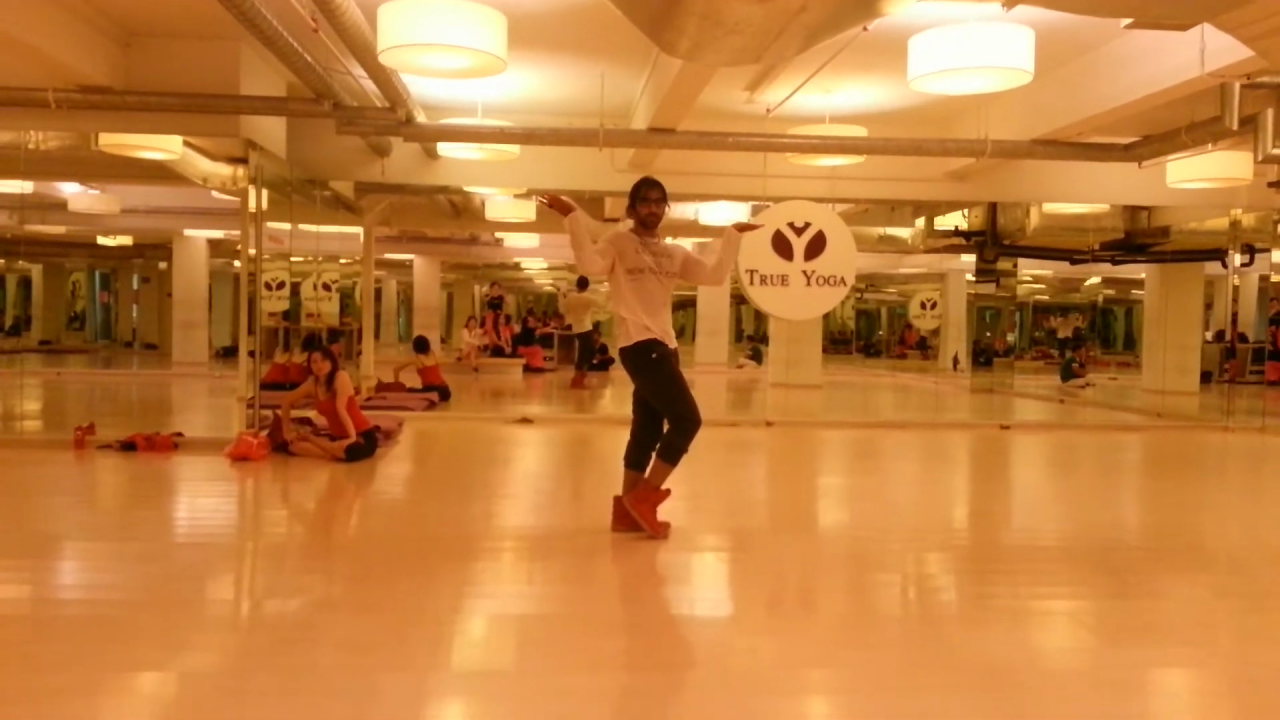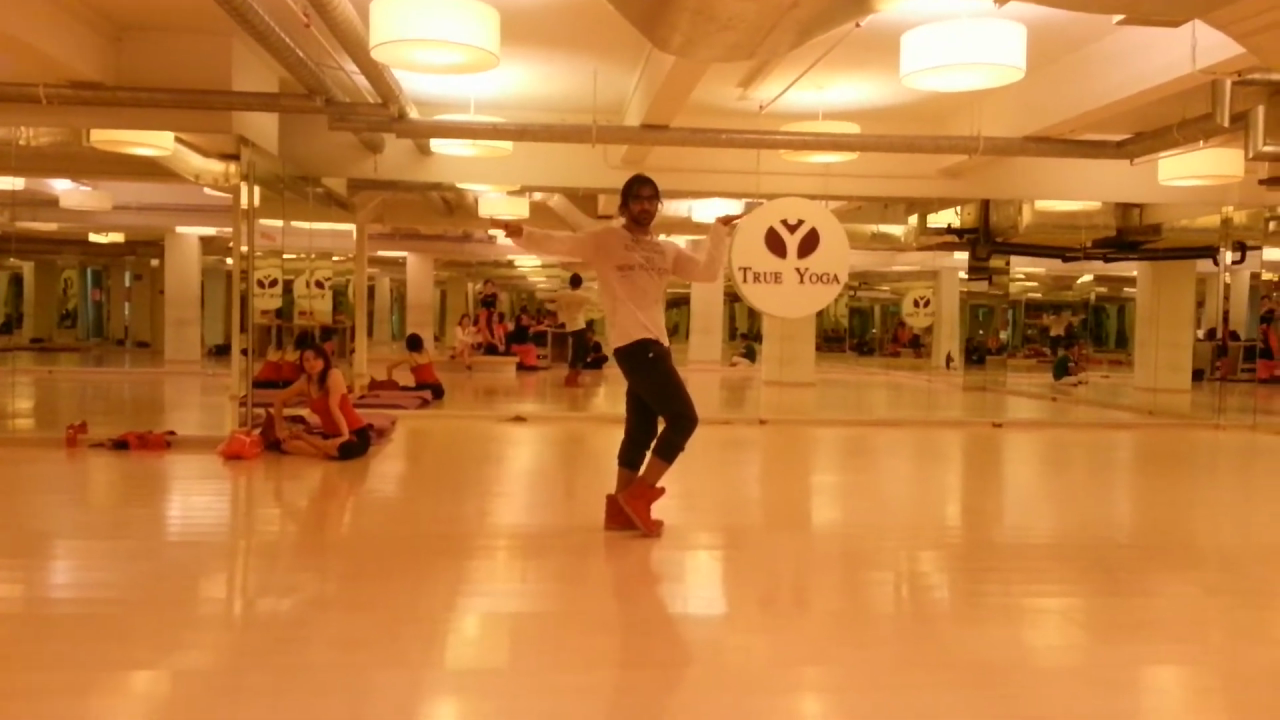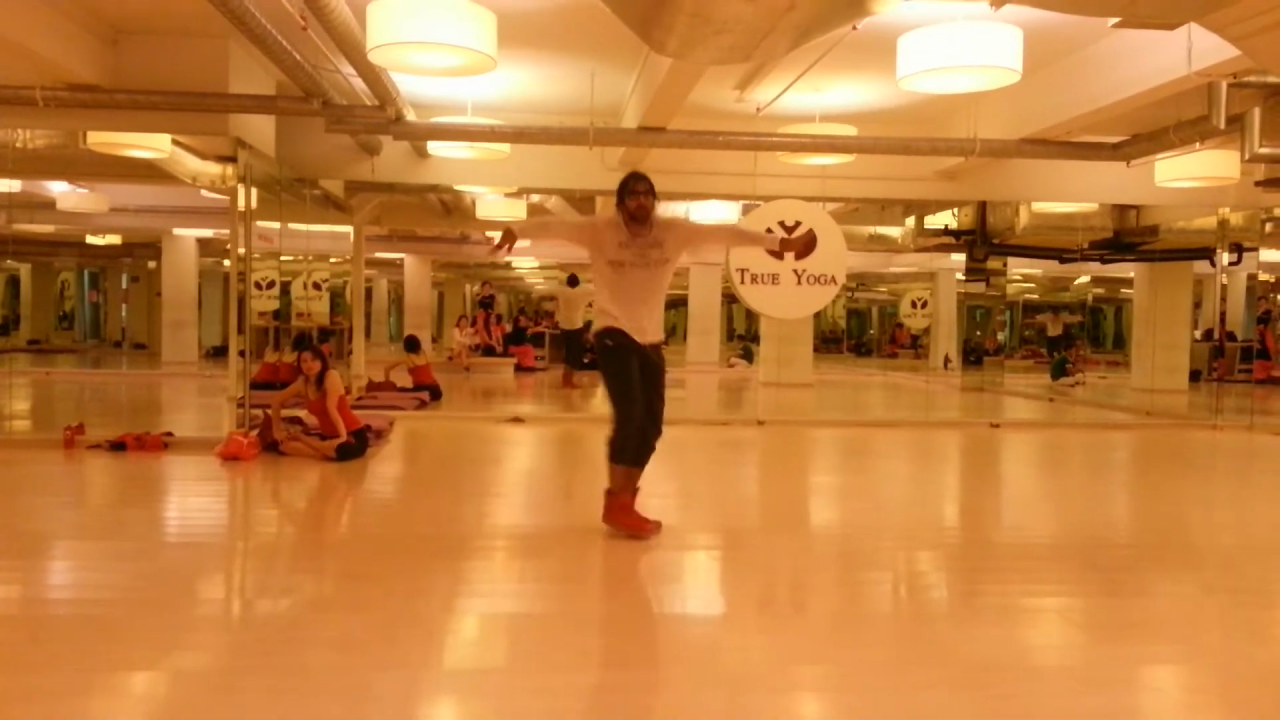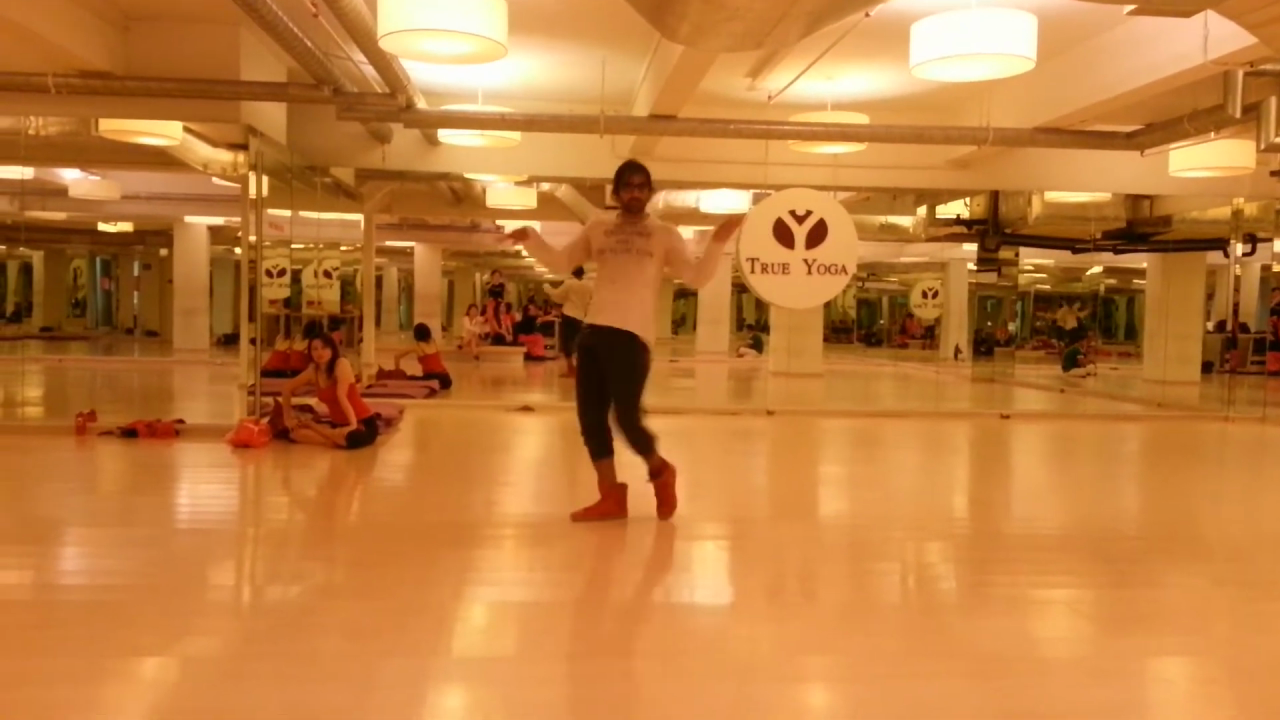
dt=0.4s
person 1, frame 1
left shoulder: (675, 253)
right shoulder: (617, 241)
left elbow: (716, 276)
right elbow: (589, 265)
left wrist: (733, 235)
right wrist: (573, 217)
left hip: (664, 347)
right hip: (640, 346)
left knee: (648, 429)
right knee: (687, 419)
left ankle: (627, 509)
right ankle: (645, 496)
person 1, frame 2
left shoulder: (668, 250)
right shoulder: (605, 238)
left elbow: (710, 273)
right elbow: (559, 244)
left wrist: (720, 231)
right wrist: (523, 234)
left hip: (656, 344)
right hip: (635, 344)
left knee: (641, 429)
right knee: (684, 418)
left ankle: (621, 505)
right ankle: (638, 493)
person 1, frame 3
left shoulder: (673, 231)
right shoulder: (601, 228)
left elbow: (723, 233)
right elbow: (553, 226)
left wrist: (770, 241)
right wrist: (517, 231)
left hip: (651, 341)
right hip: (613, 336)
left knee: (649, 427)
right knee: (629, 417)
left ankle: (620, 503)
right ankle: (618, 504)
person 1, frame 4
left shoulder: (664, 233)
right shoulder: (598, 228)
left elbow: (697, 277)
right elbow: (560, 261)
left wrist: (718, 241)
right wrist: (531, 239)
left hip: (631, 334)
right hip: (595, 332)
left knee: (627, 418)
right knee: (590, 418)
left ankle: (659, 469)
right ankle: (612, 497)
